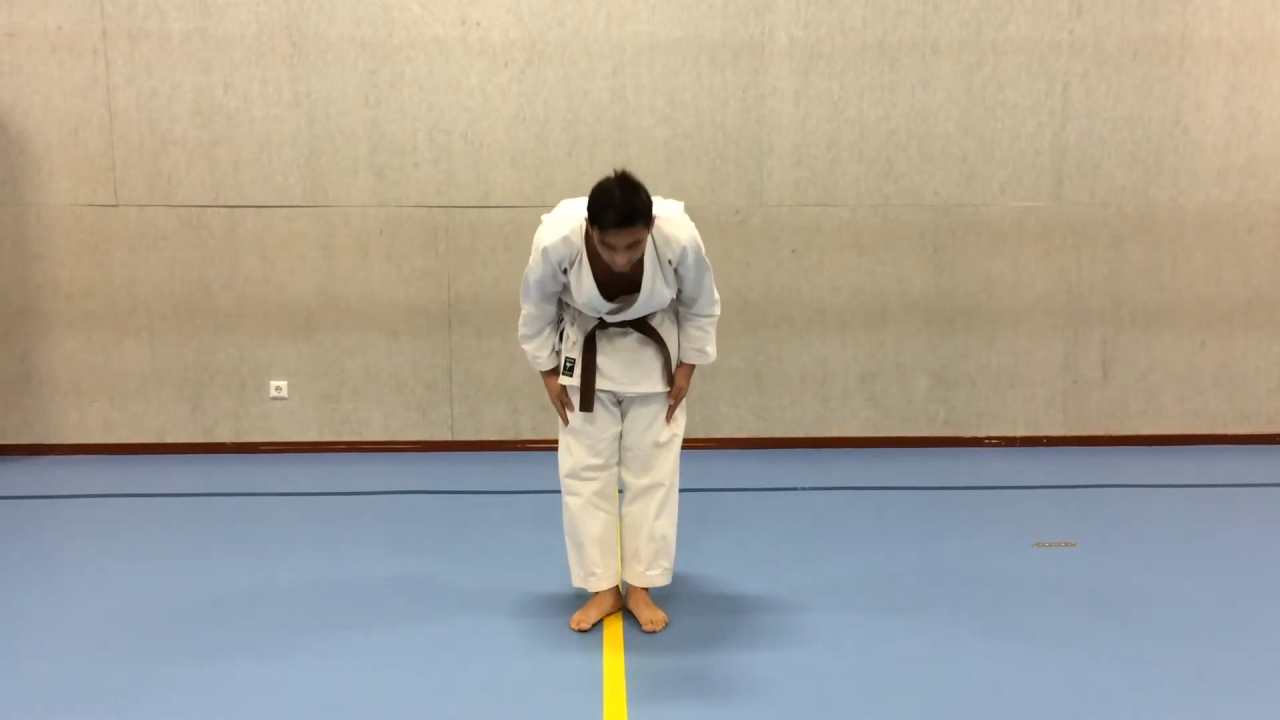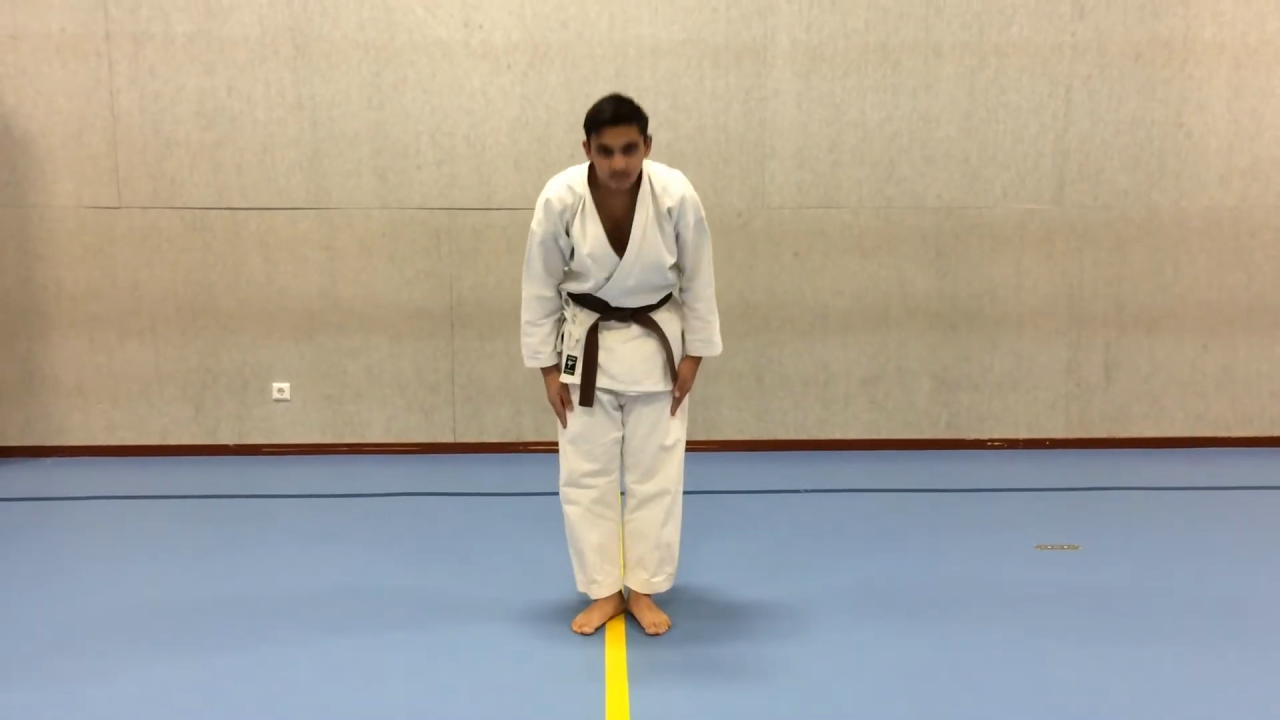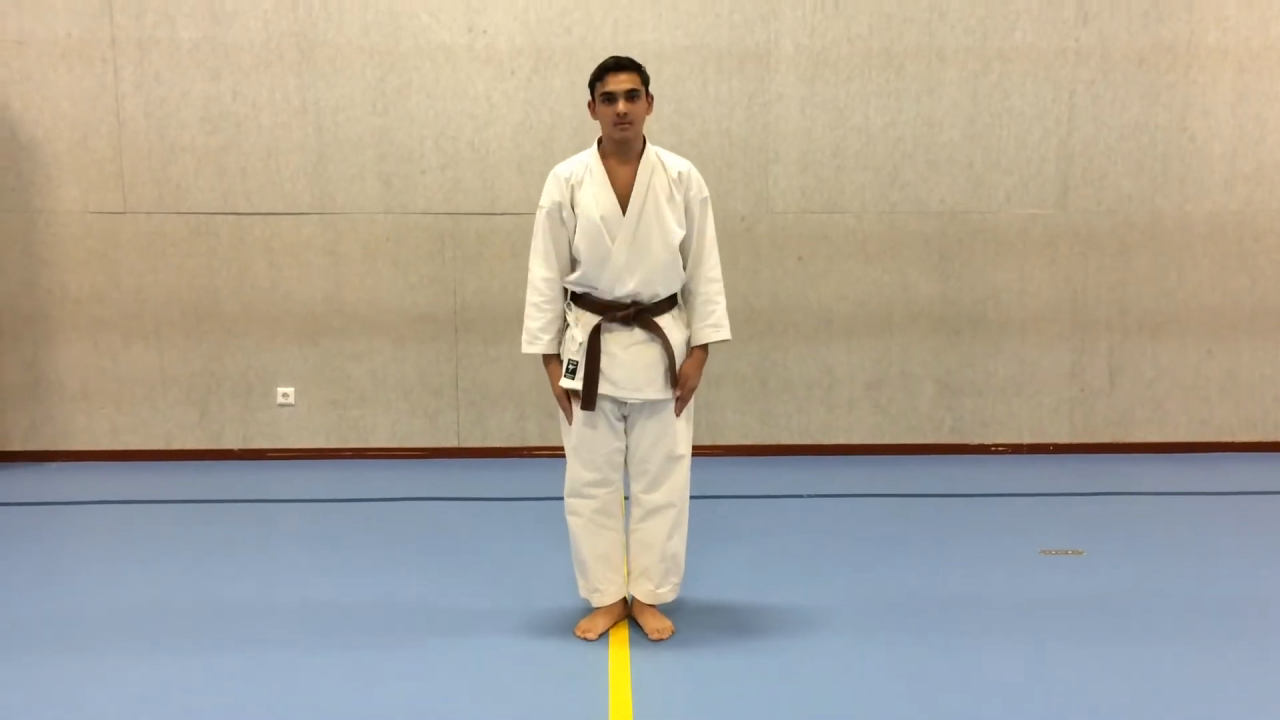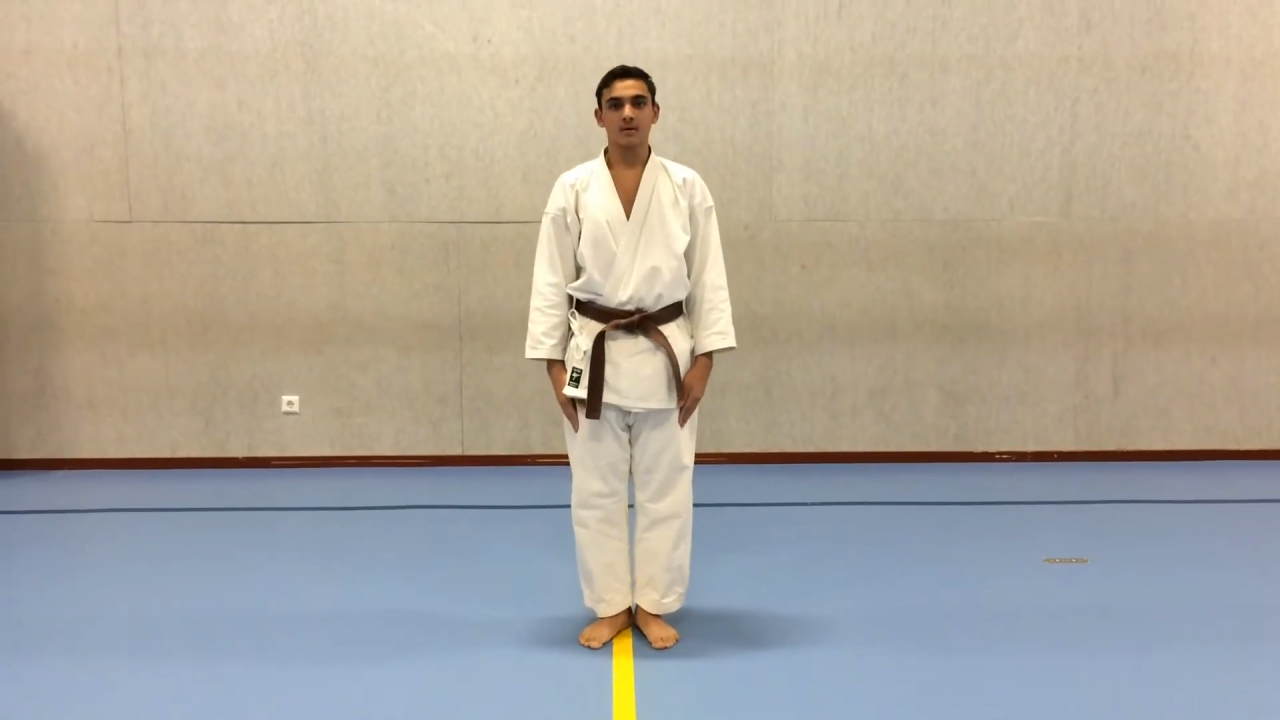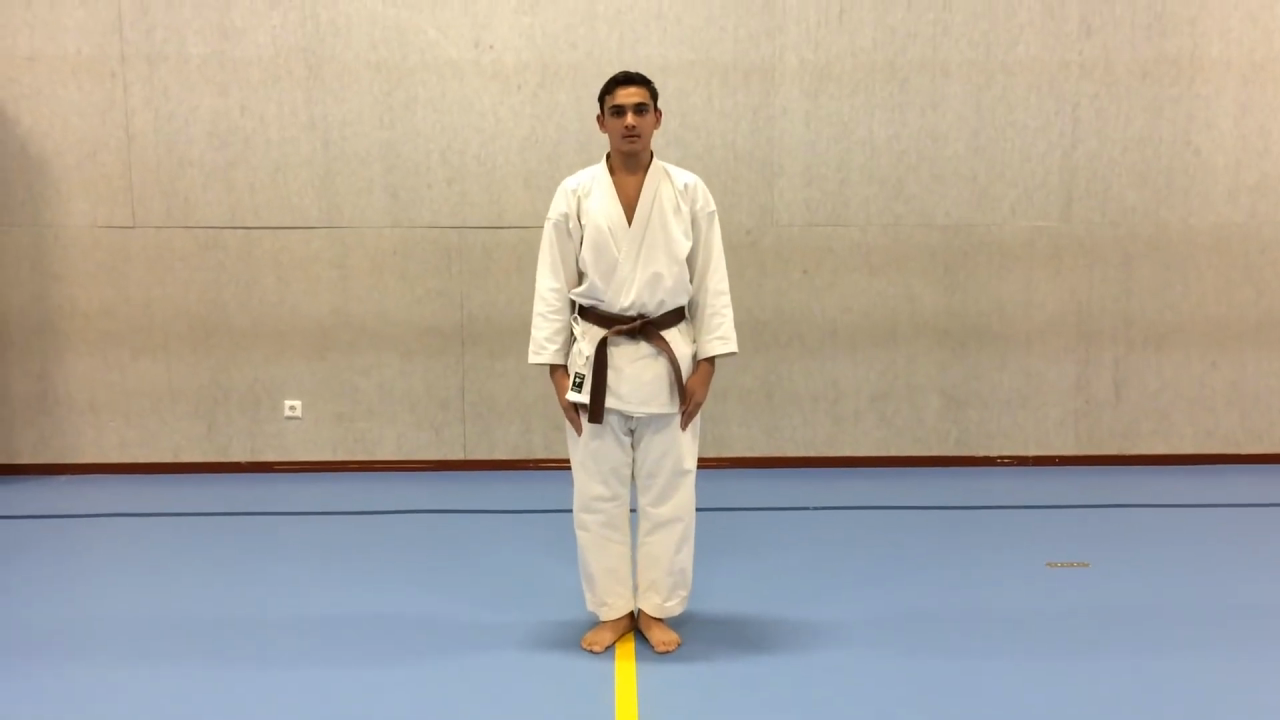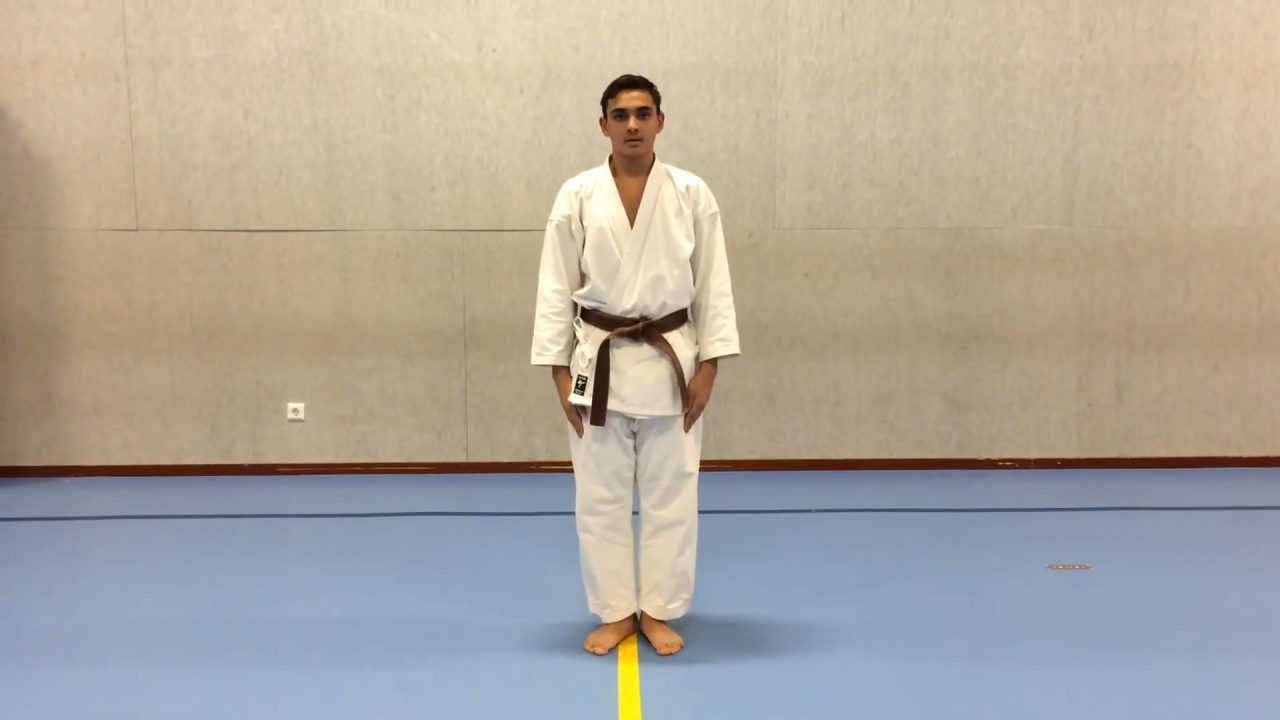
dt=0.3s
person 1, frame 1
left shoulder: (679, 236)
right shoulder: (555, 240)
left elbow: (701, 306)
right elbow: (537, 309)
left wrist: (687, 368)
right wrist: (548, 373)
left hip: (654, 348)
right hip: (585, 350)
left knee: (653, 469)
right knee: (585, 469)
left ankle: (640, 587)
right ankle: (602, 587)
person 1, frame 2
left shoulder: (677, 196)
right shoulder: (559, 199)
left elbow: (698, 282)
right elbow: (540, 288)
left wrist: (693, 357)
right wrist: (547, 367)
left hip: (656, 340)
right hip: (587, 340)
left knee: (656, 472)
right knee: (587, 472)
left ankle: (643, 590)
right ankle: (603, 590)
person 1, frame 3
left shoulder: (681, 177)
right shoulder: (566, 179)
left elbow: (704, 269)
right elbow: (546, 272)
left wrist: (699, 350)
right wrist: (550, 357)
left hip: (661, 346)
right hip: (590, 345)
left knee: (662, 480)
right knee: (590, 482)
left ankle: (649, 596)
right ankle: (605, 597)
person 1, frame 4
left shoulder: (686, 186)
right shoulder: (573, 187)
left elbow: (708, 276)
right elbow: (551, 280)
left wrist: (704, 359)
right wrist: (554, 364)
left hip: (665, 352)
right hip: (594, 352)
left knee: (666, 488)
right knee: (597, 489)
left ankle: (654, 605)
right ankle: (610, 606)
person 1, frame 5
left shoulder: (688, 191)
right shoulder: (575, 193)
left elbow: (710, 282)
right elbow: (554, 285)
left wrist: (706, 364)
right wrist: (557, 369)
left hip: (667, 357)
right hip: (597, 357)
left knee: (669, 493)
right knee: (598, 494)
left ankle: (656, 609)
right ankle: (612, 609)
person 1, frame 6
left shoulder: (691, 193)
right shoulder: (577, 195)
left elbow: (712, 284)
right elbow: (557, 287)
left wrist: (708, 366)
right wrist: (560, 370)
left hip: (670, 359)
right hip: (599, 360)
left knee: (671, 495)
right knee: (601, 496)
left ankle: (659, 611)
right ankle: (615, 612)
